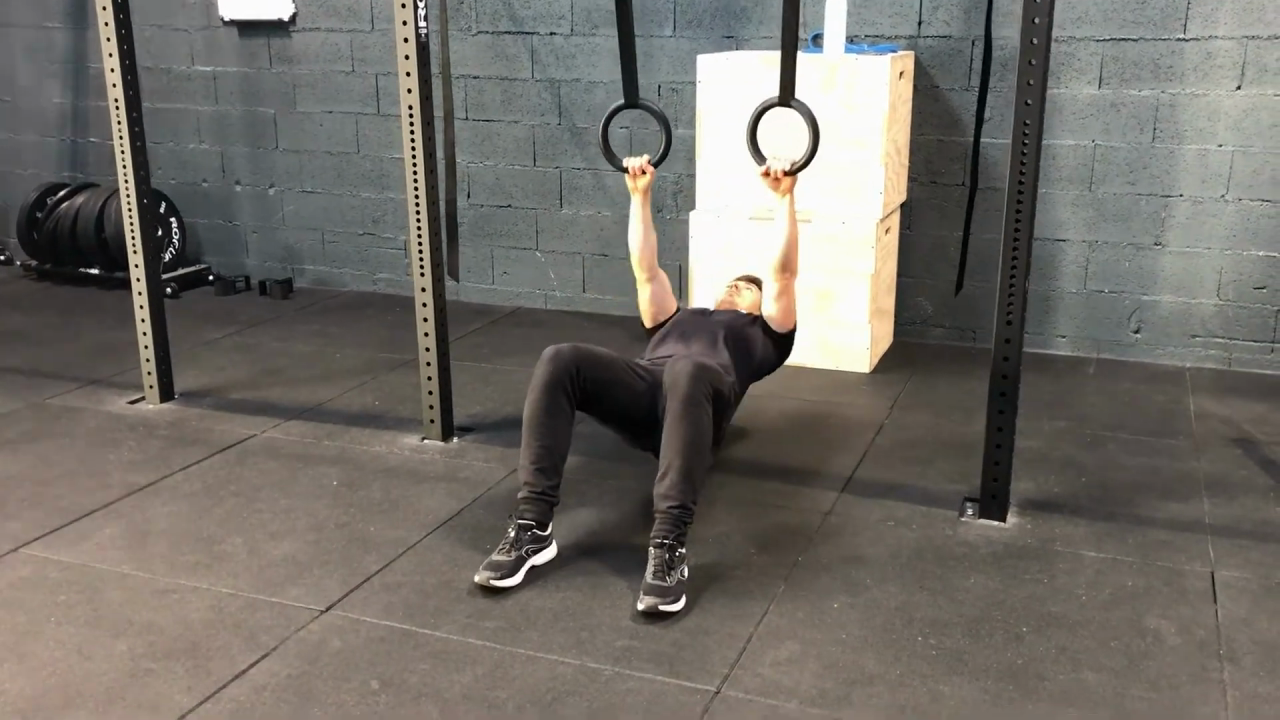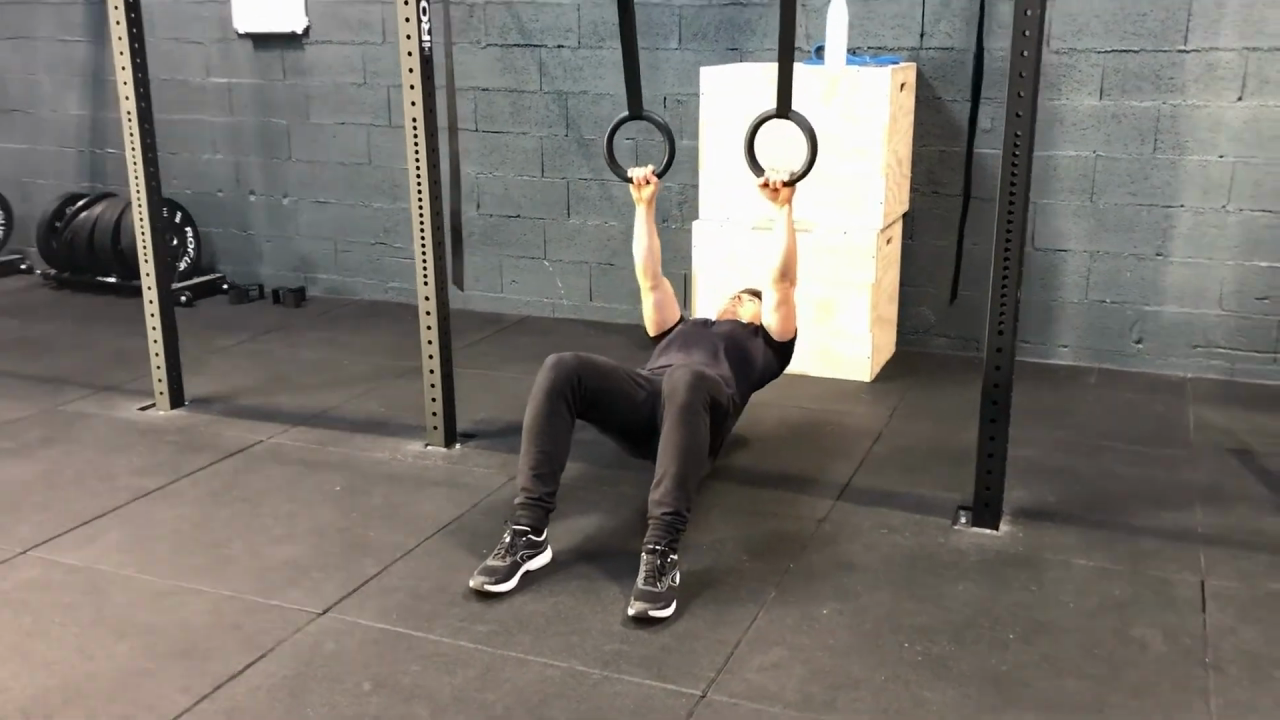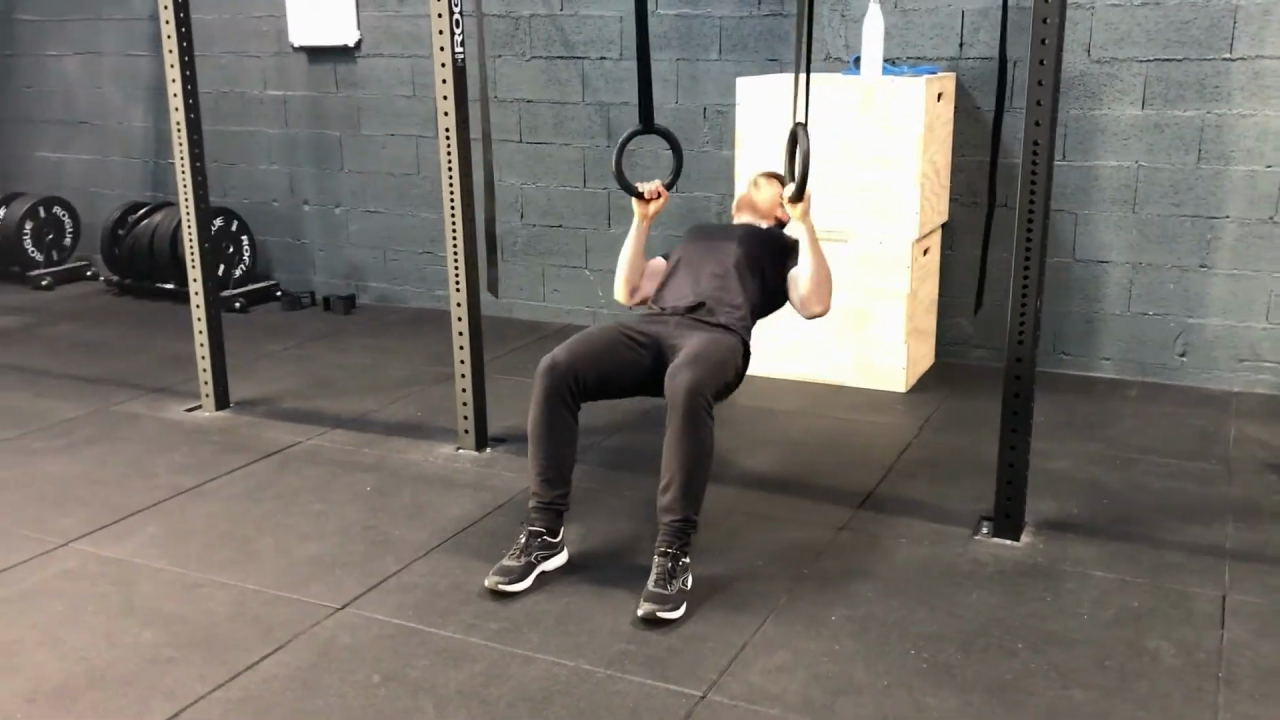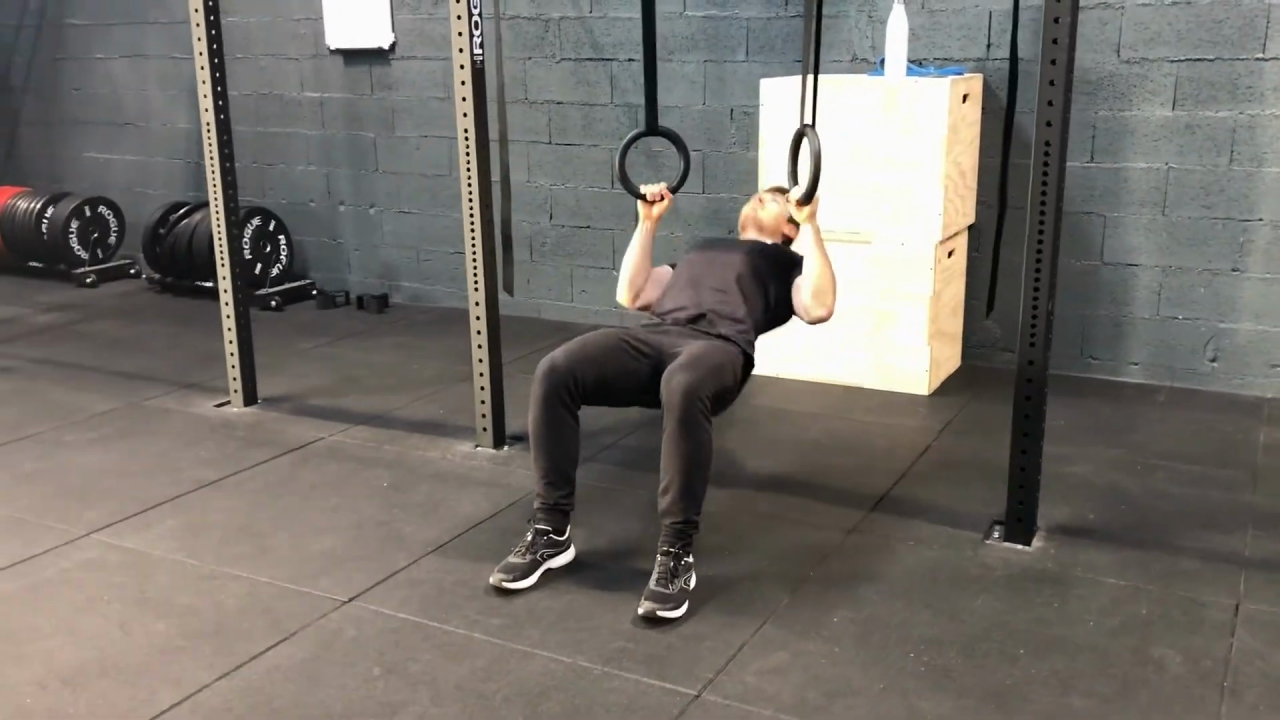
dt=0.5s
person 1, frame 1
left shoulder: (764, 335)
right shoulder: (678, 319)
left elbow: (782, 275)
right elbow: (646, 269)
left wrist: (785, 196)
right wrist: (640, 194)
left hip: (701, 393)
right hip: (643, 389)
left knee: (687, 373)
right knee: (558, 361)
left ankle: (668, 545)
right ankle: (532, 526)
person 1, frame 2
left shoulder: (765, 344)
right shoulder: (682, 329)
left elbow: (782, 285)
right elbow: (651, 279)
left wrist: (783, 208)
right wrist: (645, 203)
left hip: (702, 402)
right hip: (643, 397)
left knee: (685, 382)
right knee: (560, 370)
left ankle: (661, 552)
right ankle: (528, 531)
person 1, frame 3
left shoulder: (780, 246)
right shoulder: (696, 234)
left elbow: (815, 306)
right elbow: (626, 292)
left wrist: (803, 224)
right wrist: (641, 222)
left hip: (716, 335)
right hip: (652, 326)
left knee: (687, 387)
right knee: (556, 370)
left ankle: (673, 554)
right ankle: (544, 533)
person 1, frame 4
left shoulder: (785, 262)
right shoulder: (703, 248)
left elbow: (818, 309)
right elbow: (630, 295)
left wrist: (809, 225)
right wrist: (647, 223)
left hip: (718, 345)
right hip: (655, 337)
left knee: (683, 388)
right knee: (555, 372)
left ankle: (676, 555)
right ankle: (550, 531)
